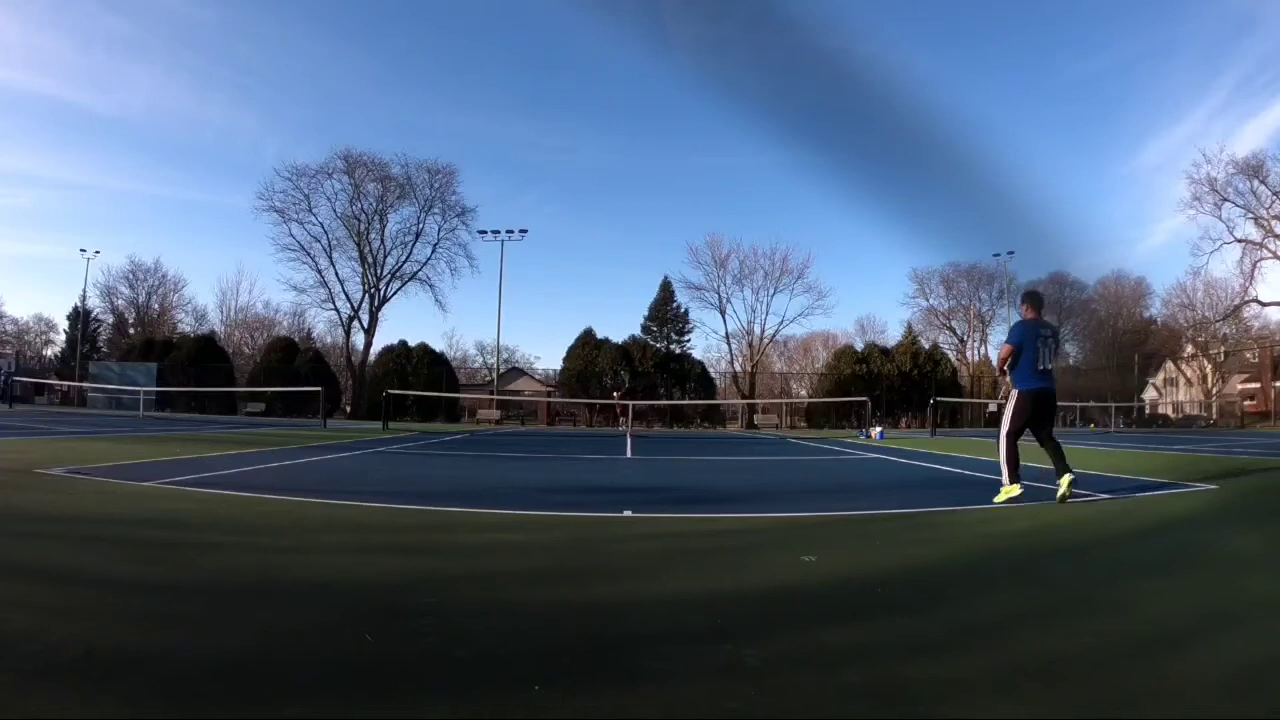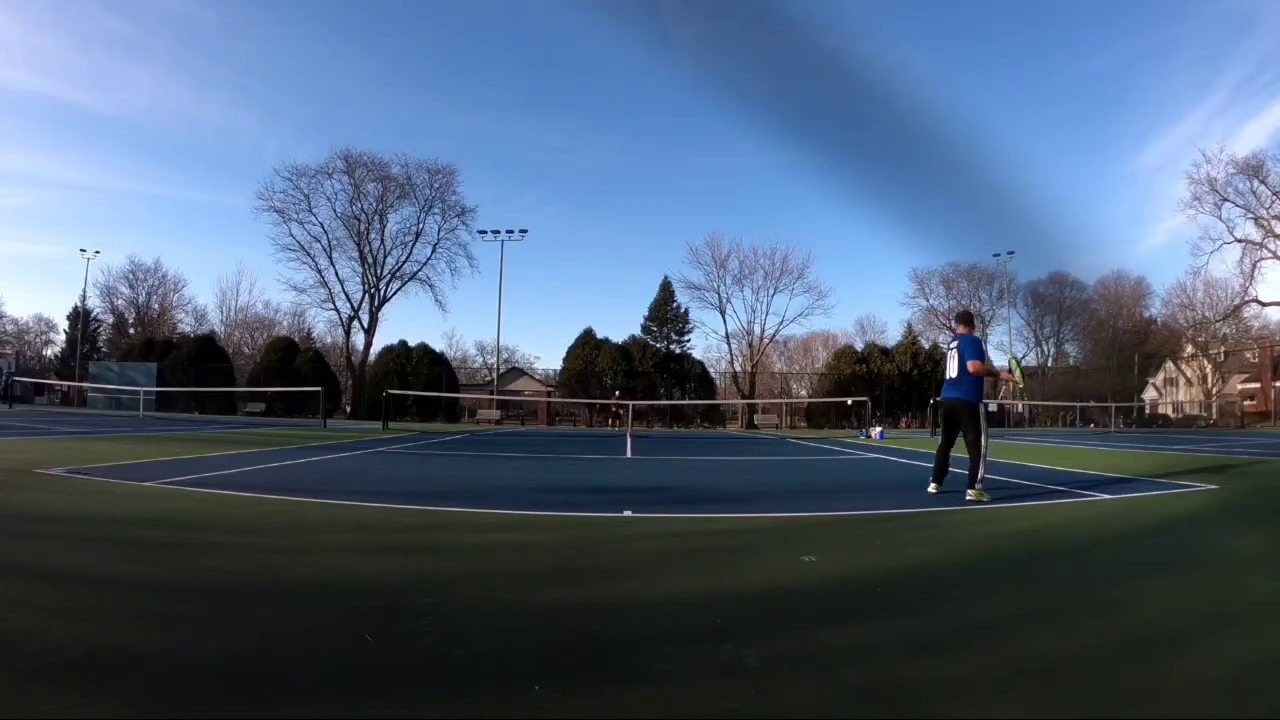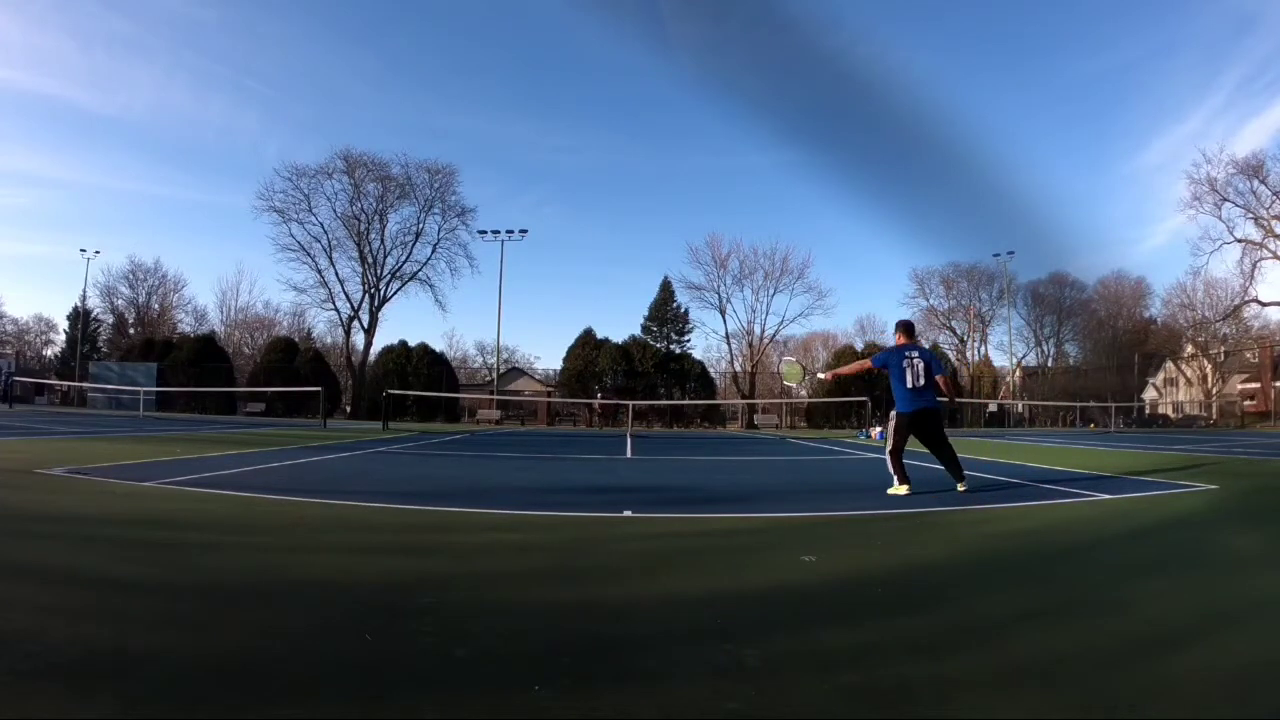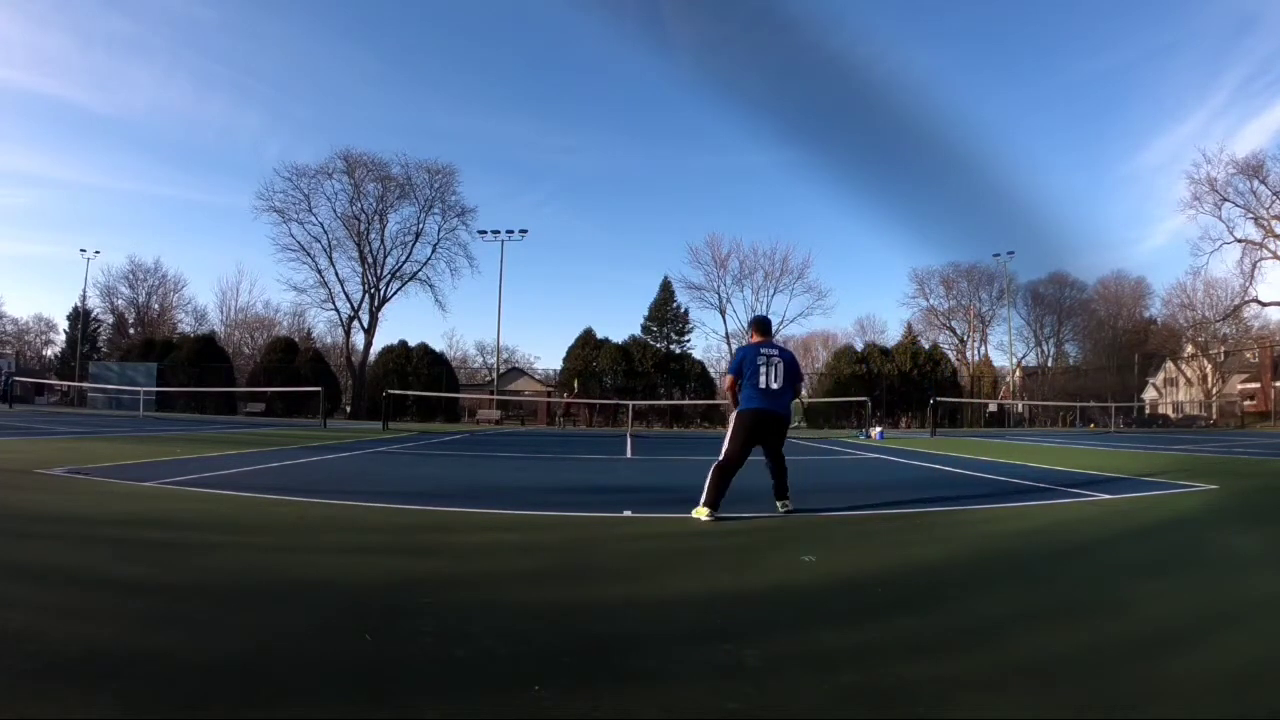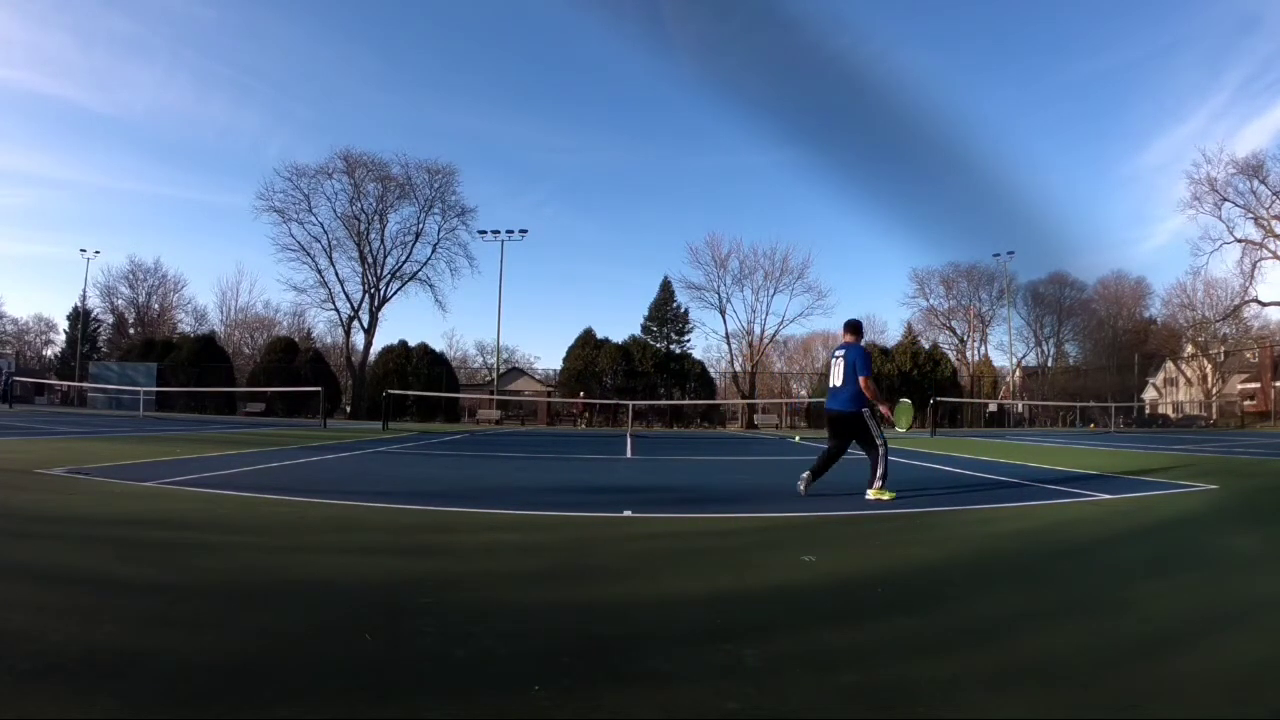
dt=1s
person 1, frame 1
left shoulder: (1022, 327)
right shoulder: (1052, 331)
left elbow: (1004, 354)
left wrist: (1001, 368)
left hip: (1025, 393)
right hip: (1047, 391)
left knee: (1008, 438)
right knee: (1047, 437)
left ankle: (1011, 484)
right ankle: (1065, 475)
person 1, frame 2
left shoulder: (953, 343)
right shoulder: (972, 341)
right elbow: (974, 367)
left wrist: (997, 373)
right wrist: (1000, 374)
left hip: (946, 400)
right hip: (968, 401)
left knee: (945, 444)
right knee: (976, 446)
left ankle: (935, 482)
right ankle: (974, 488)
person 1, frame 3
left shoulder: (891, 353)
right shoulder: (927, 354)
left elbow: (863, 365)
right elbow: (942, 380)
left wrist: (835, 372)
right wrist: (951, 397)
left hip: (904, 411)
right hip: (929, 410)
left knee: (893, 449)
right knee: (942, 447)
left ankle: (902, 484)
right ankle: (960, 481)
person 1, frame 4
left shoulder: (744, 352)
right shoulder: (787, 355)
left elbow: (729, 385)
right elbow: (798, 389)
left wrist: (738, 406)
left hip: (749, 412)
right hip: (780, 416)
left knee: (727, 462)
right knee: (775, 458)
left ankle: (707, 506)
right ankle: (783, 500)
person 1, frame 5
left shoulder: (835, 353)
right shoulder: (860, 352)
right elbow: (865, 383)
right wrist: (881, 404)
left hip: (832, 409)
right hip: (853, 410)
left knee: (836, 447)
right knee: (878, 447)
left ankle: (809, 476)
right ankle: (875, 489)
